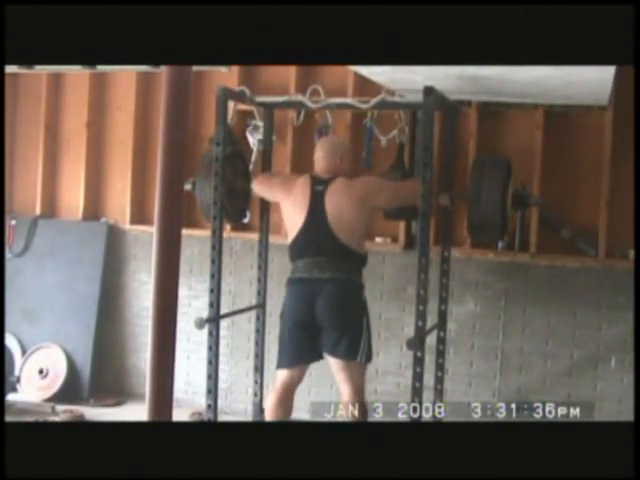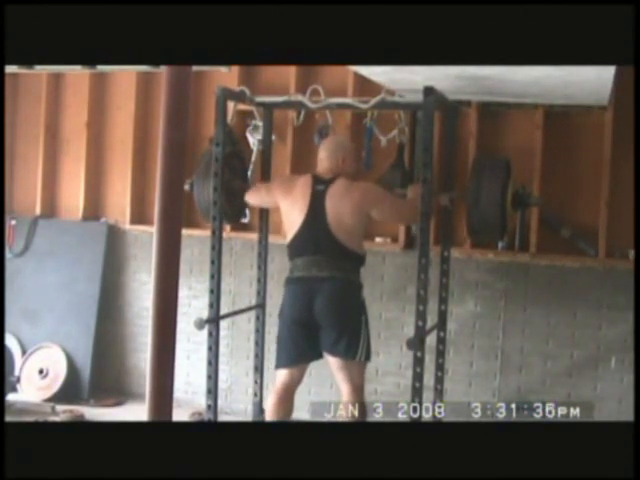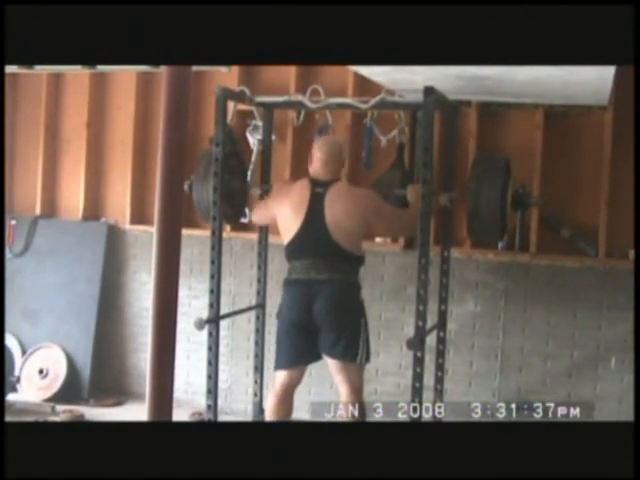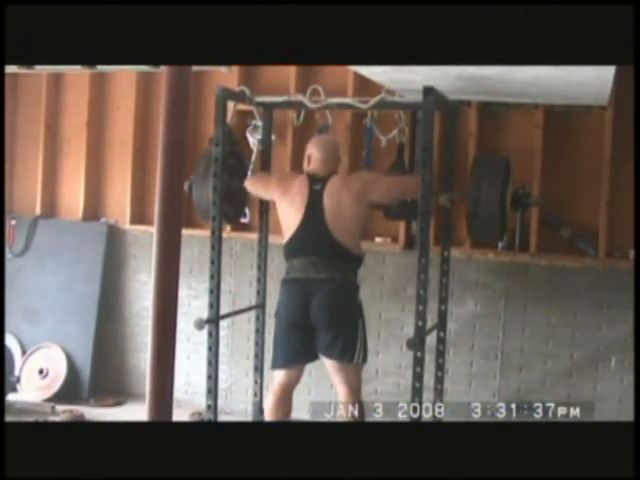
dt=0.5s
person 1, frame 1
left shoulder: (290, 188)
right shoulder: (360, 190)
left elbow: (258, 182)
right elbow: (415, 191)
right wrist: (423, 186)
left hip: (299, 293)
right hip: (342, 295)
left knee: (285, 381)
right knee: (351, 388)
person 1, frame 2
left shoulder: (289, 188)
right shoulder: (361, 194)
left elbow: (251, 195)
right elbow: (412, 214)
right wrist: (417, 197)
left hip: (297, 292)
right hip: (341, 294)
left knee: (284, 381)
right knee: (350, 386)
person 1, frame 3
left shoulder: (285, 194)
right shoulder: (360, 199)
left elbow: (257, 216)
right elbow: (407, 226)
right wrist: (416, 201)
left hip: (295, 295)
right hip: (339, 297)
left knee: (283, 382)
right knee: (350, 387)
person 1, frame 4
left shoulder: (286, 186)
right shoulder: (358, 187)
left elbow: (252, 181)
right elbow: (414, 185)
right wrist: (425, 189)
left hip: (293, 293)
right hip: (336, 295)
left knee: (282, 381)
right knee: (348, 387)
